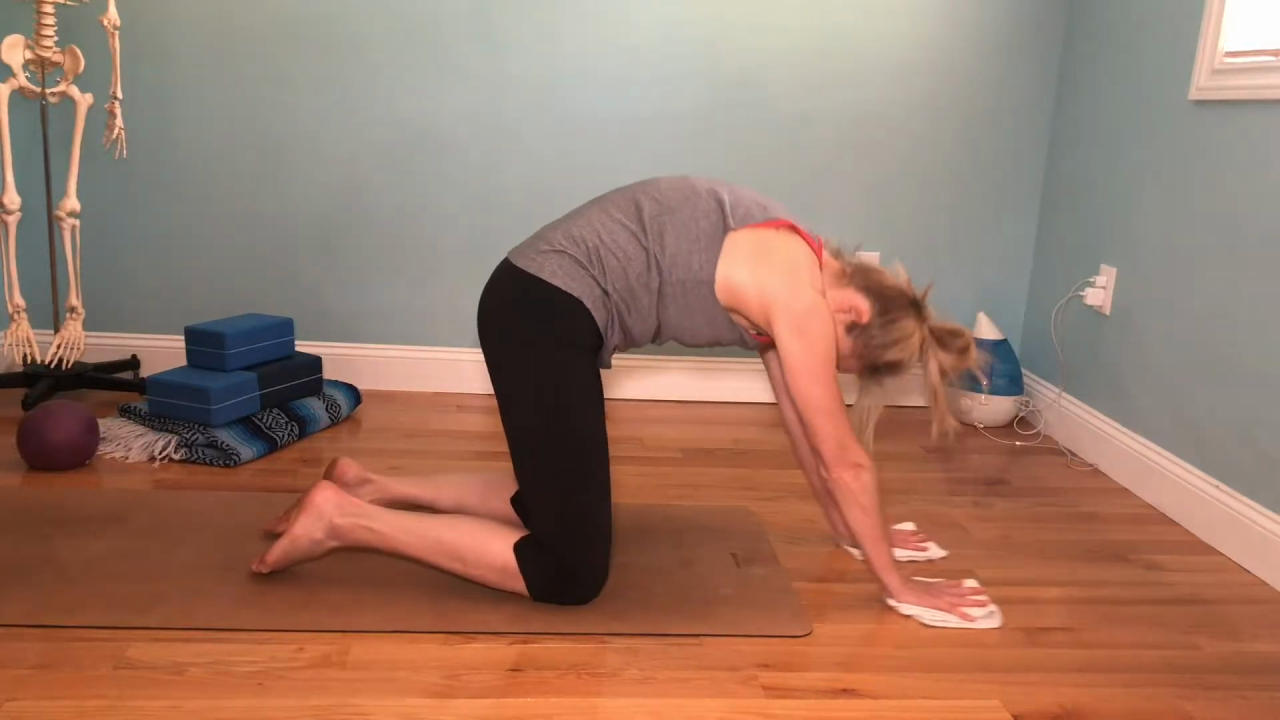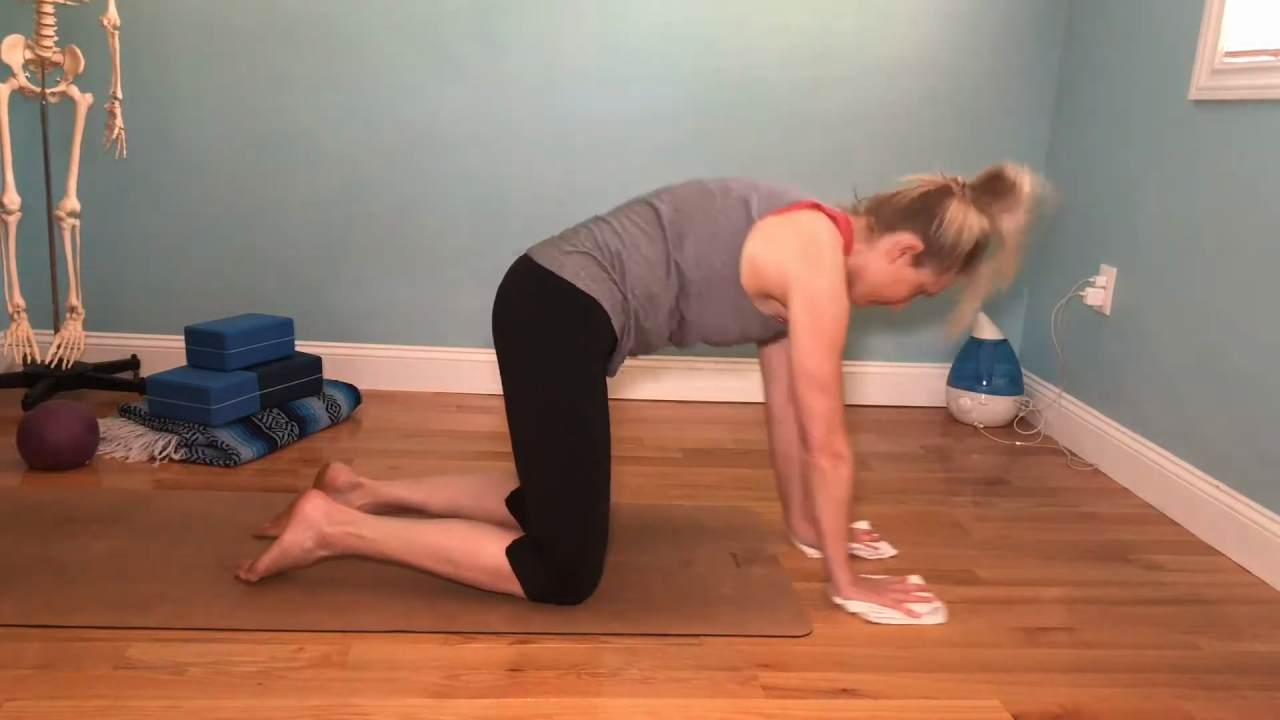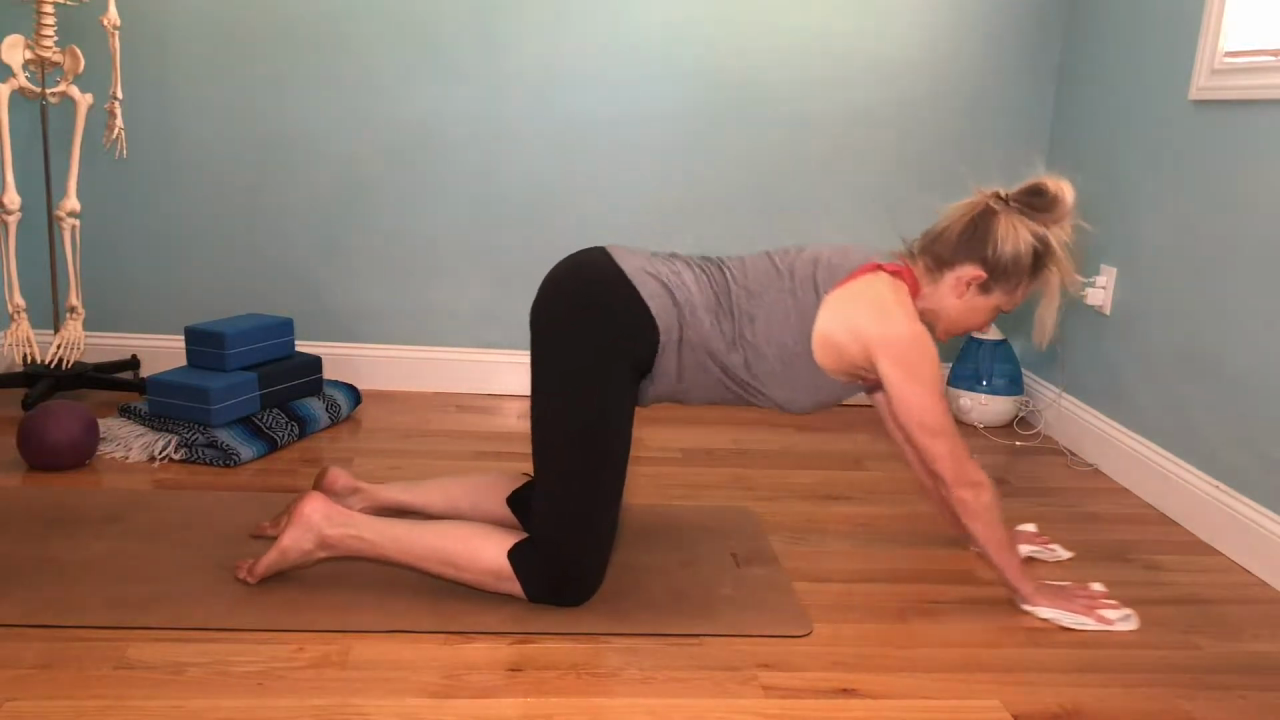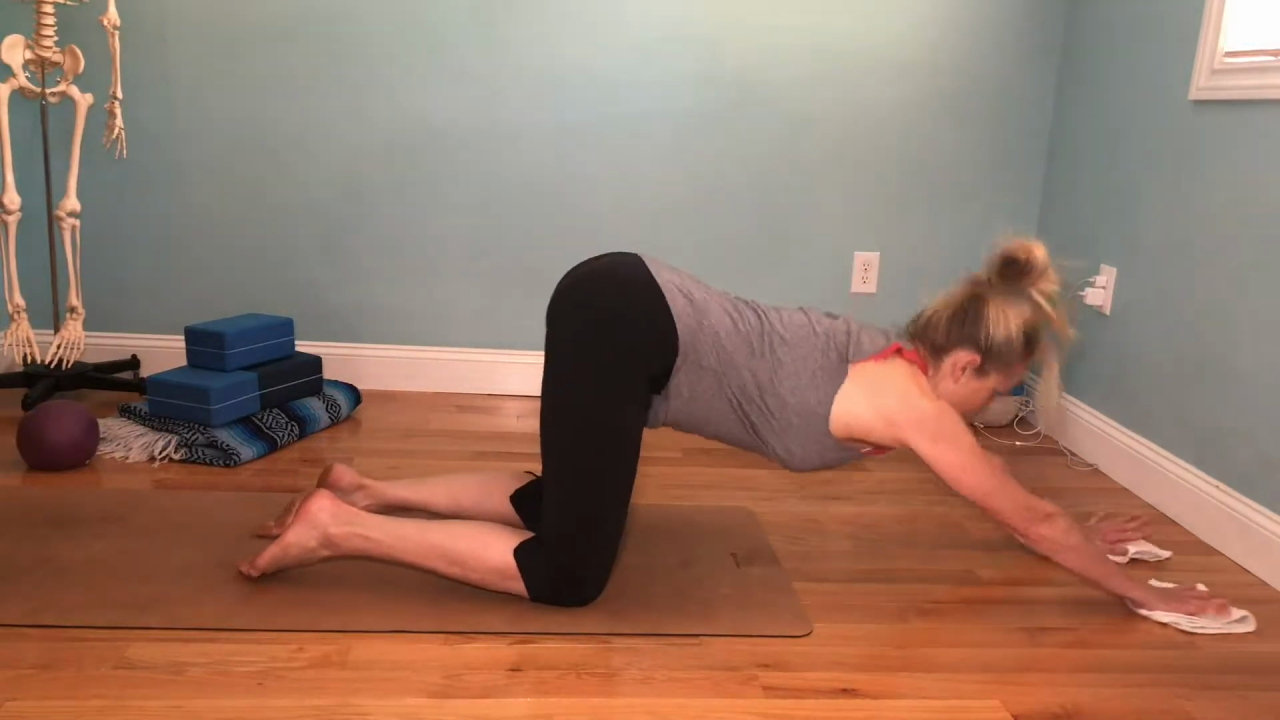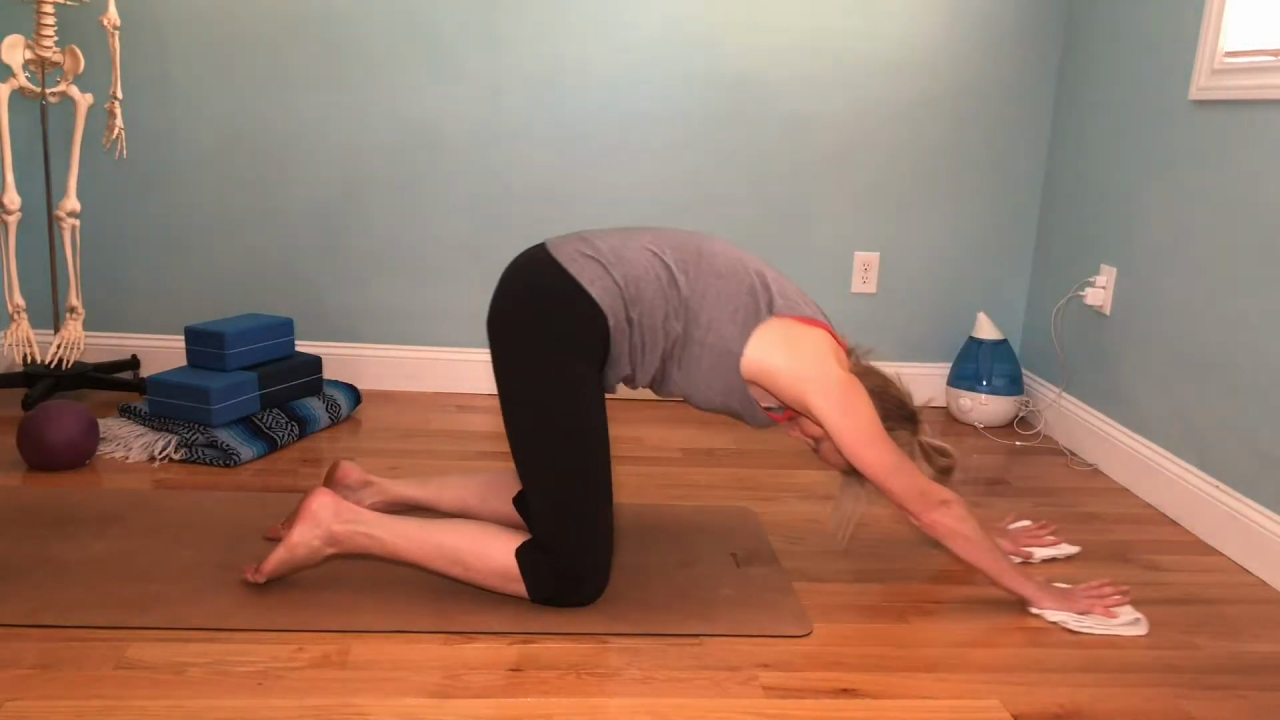
dt=0.4s
person 1, frame 1
left shoulder: (786, 274)
right shoulder: (798, 289)
left elbow: (804, 432)
right elbow: (843, 455)
left wrist: (850, 526)
right wrist: (898, 584)
left hip: (539, 302)
right hip: (545, 314)
left knee: (557, 503)
right knee: (570, 571)
left ankle: (369, 485)
right ankle: (346, 519)
person 1, frame 2
left shoulder: (811, 246)
right shoulder: (821, 267)
left elbow: (785, 413)
right elbow: (826, 446)
left wrist: (807, 527)
right wrist: (845, 579)
left hip: (556, 300)
right hip: (562, 310)
left knee: (557, 504)
right knee: (564, 572)
left ankle: (366, 491)
right ankle: (336, 527)
person 1, frame 3
left shoulder: (884, 291)
right shoulder: (896, 324)
left elbow: (915, 445)
right elbow: (962, 475)
left wrist: (977, 534)
right wrist: (1030, 590)
left hip: (597, 298)
right hip: (605, 321)
left knee: (556, 508)
right knee: (565, 572)
left ankle: (361, 493)
right ankle: (335, 530)
person 1, frame 4
left shoulder: (900, 356)
right shoulder: (909, 403)
left elbow: (1013, 506)
right elbow: (1030, 516)
left wrist: (1081, 537)
right wrist: (1142, 594)
left hip: (616, 300)
right hip: (622, 328)
left knee: (563, 507)
right knee: (567, 571)
left ankle: (368, 490)
right ankle: (342, 529)
person 1, frame 5
left shoulder: (815, 355)
right shoulder: (820, 377)
left elbow: (926, 498)
right elbow: (928, 501)
left wrist: (990, 538)
right wrist: (1038, 592)
left hip: (554, 293)
right hip: (558, 316)
left knee: (560, 504)
right knee: (571, 573)
left ankle: (375, 489)
right ankle: (346, 525)
